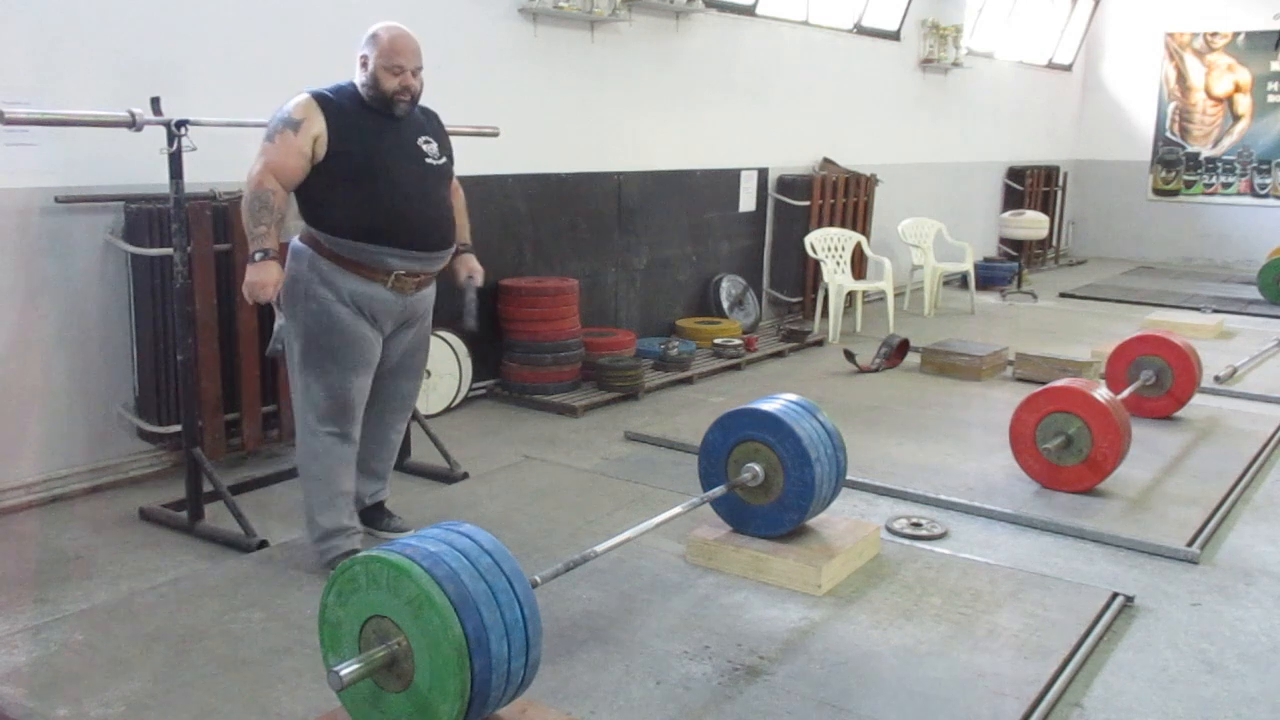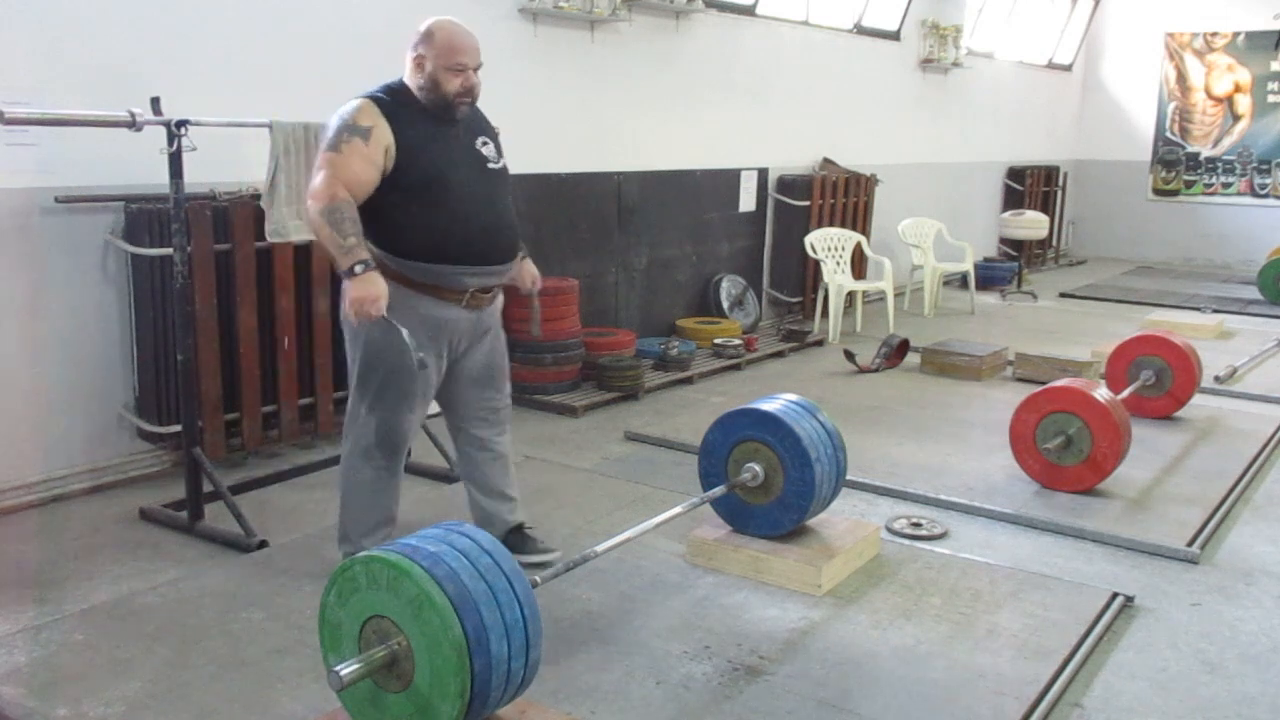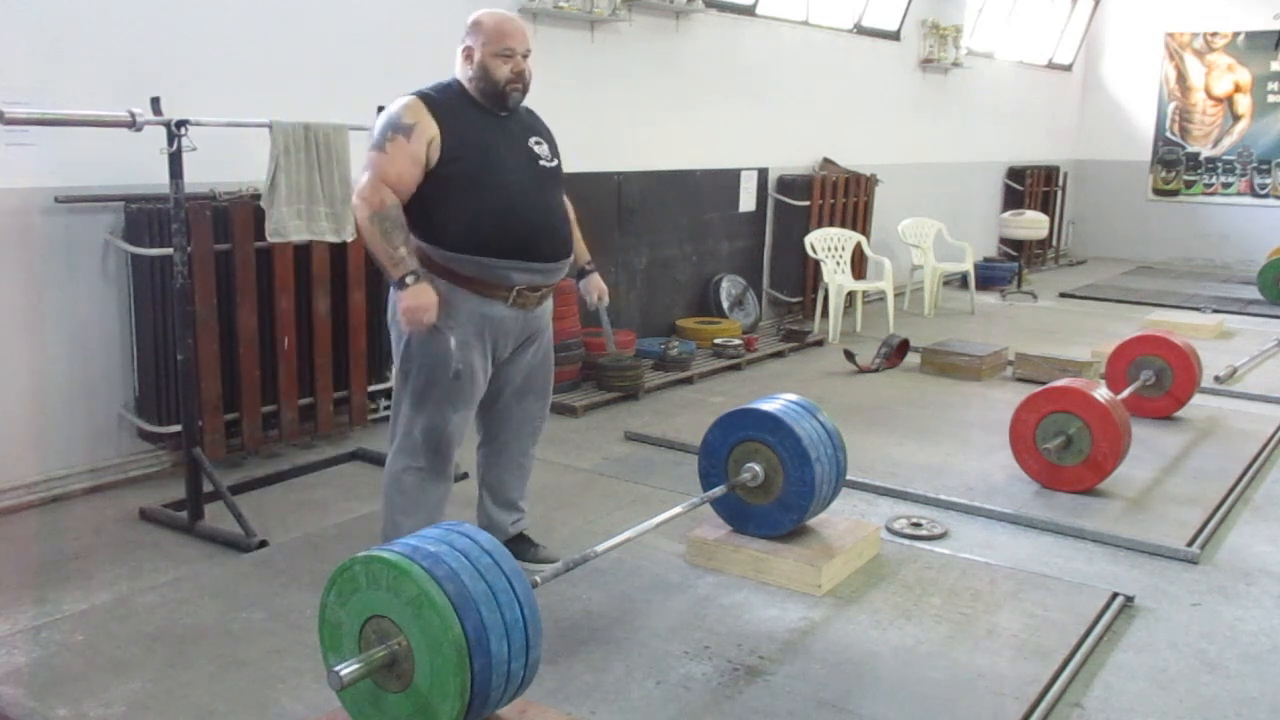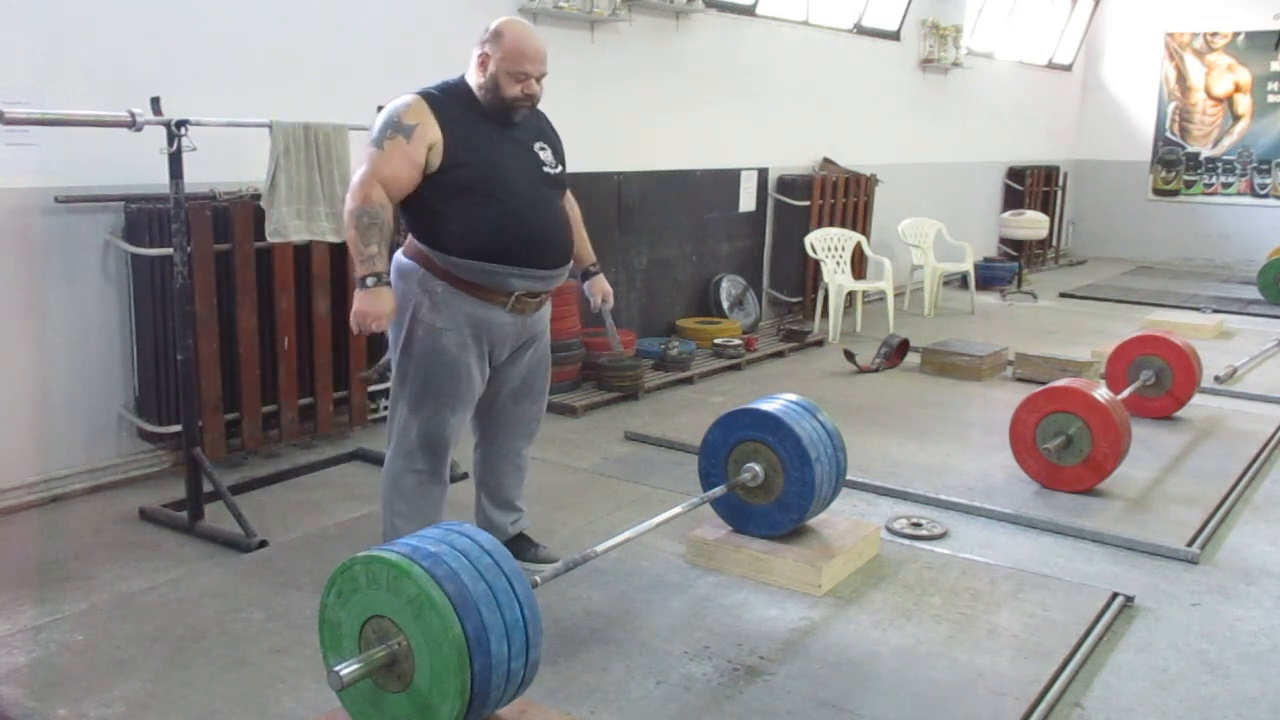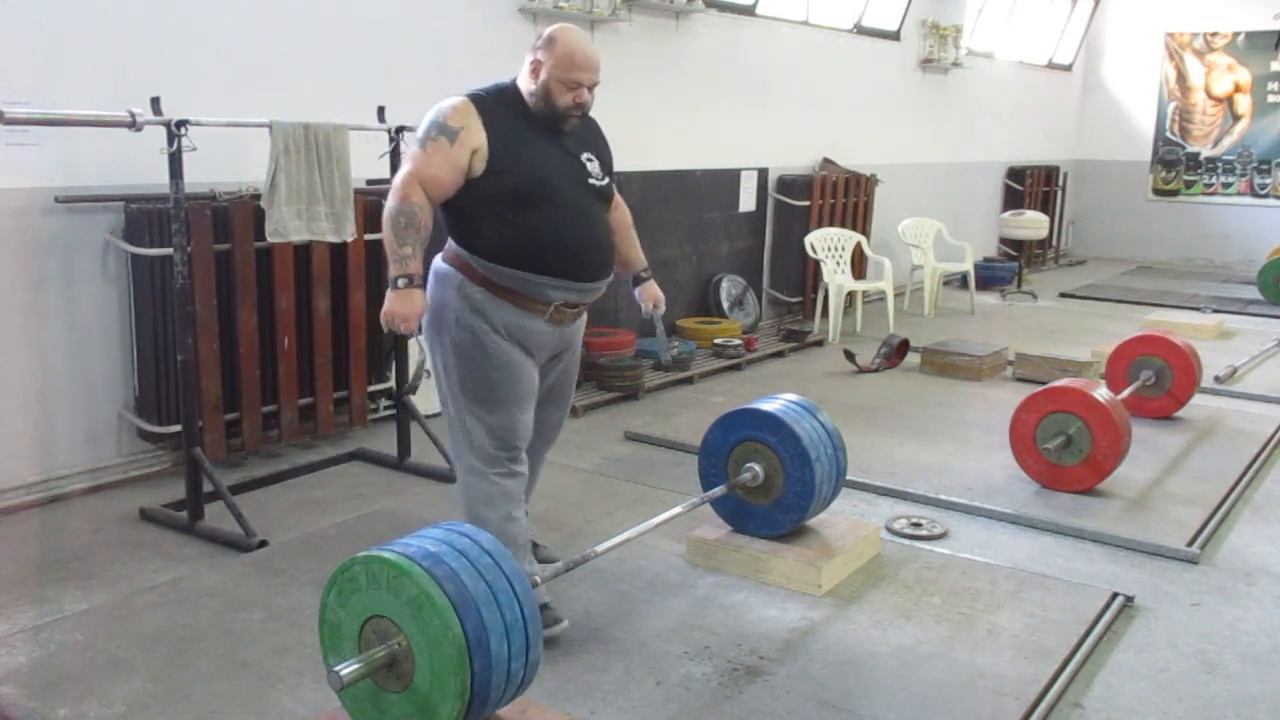
dt=1s
person 1, frame 1
left shoulder: (428, 124)
right shoulder: (316, 114)
left elbow: (448, 192)
right elbow: (266, 183)
left wrist: (463, 251)
right wrist: (264, 256)
left hip: (414, 294)
right hip: (337, 289)
left knee: (390, 409)
right knee: (333, 416)
left ankle: (367, 502)
right ankle: (338, 541)
person 1, frame 2
left shoulder: (474, 122)
right shoulder: (373, 121)
right elbow: (329, 197)
left wrist: (516, 260)
right wrist: (357, 270)
left hip: (479, 309)
right hip: (405, 308)
left knee: (487, 423)
right knee: (383, 432)
left ankle: (502, 526)
right ankle: (365, 555)
person 1, frame 3
left shoulder: (531, 124)
right shoulder: (420, 117)
left elbow: (555, 204)
right elbow: (374, 198)
left wrist: (584, 269)
right wrist: (406, 280)
left hip: (530, 309)
right hip: (453, 306)
left knee: (516, 431)
right knee: (430, 440)
left ankle: (504, 533)
person 1, frame 4
left shoulder: (538, 125)
right shoulder: (423, 117)
left elbow: (561, 202)
right elbow: (369, 193)
left wrist: (589, 269)
right wrist: (373, 280)
left hip: (528, 311)
right hip: (450, 306)
left knee: (512, 433)
right knee: (426, 440)
left ankle: (504, 532)
person 1, frame 5
left shoulder: (588, 133)
right shoulder: (469, 121)
left elbow: (611, 210)
right elbow: (410, 192)
left wrist: (641, 277)
right wrist: (406, 281)
left hip: (561, 321)
right hip: (484, 315)
left knee: (532, 445)
right knee: (496, 454)
left ankle: (508, 539)
